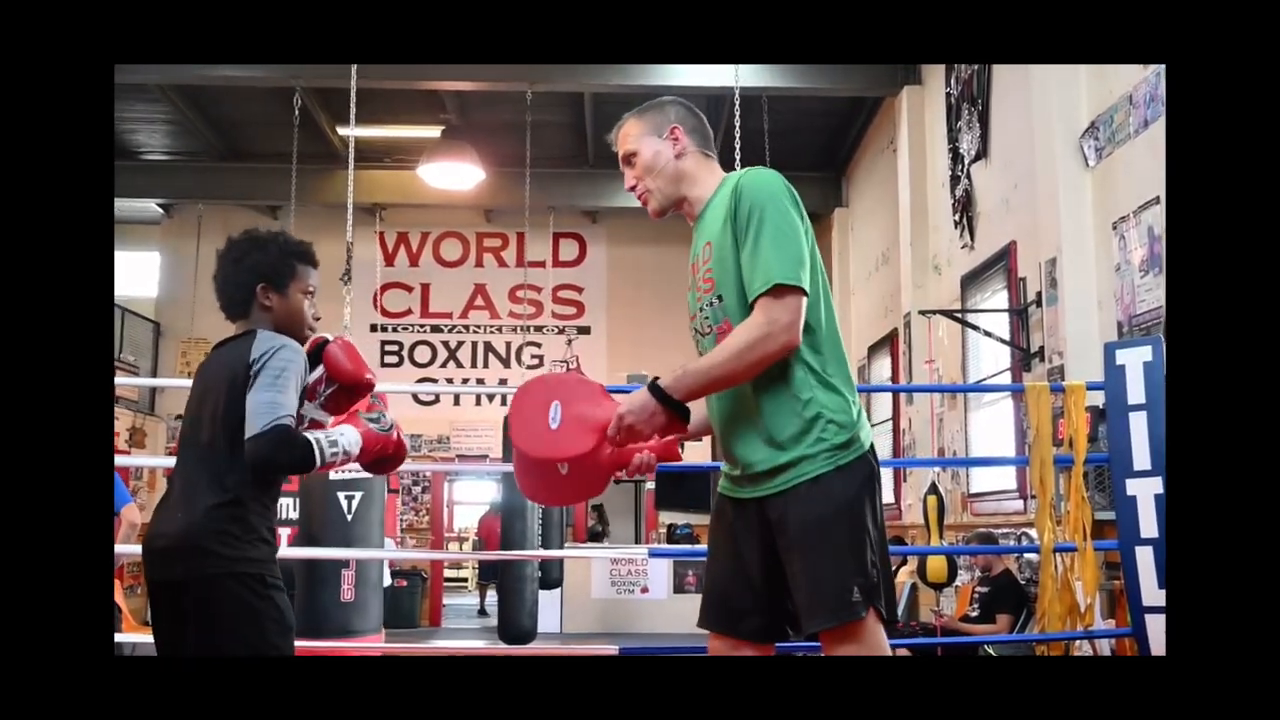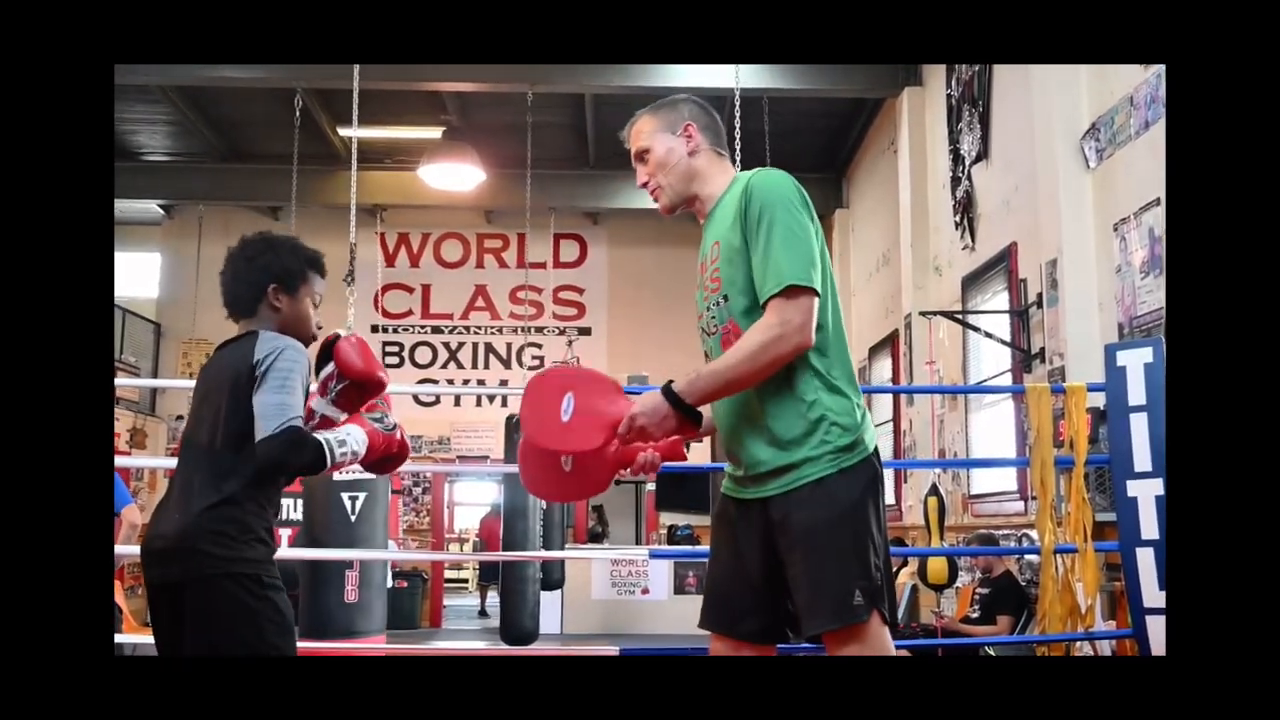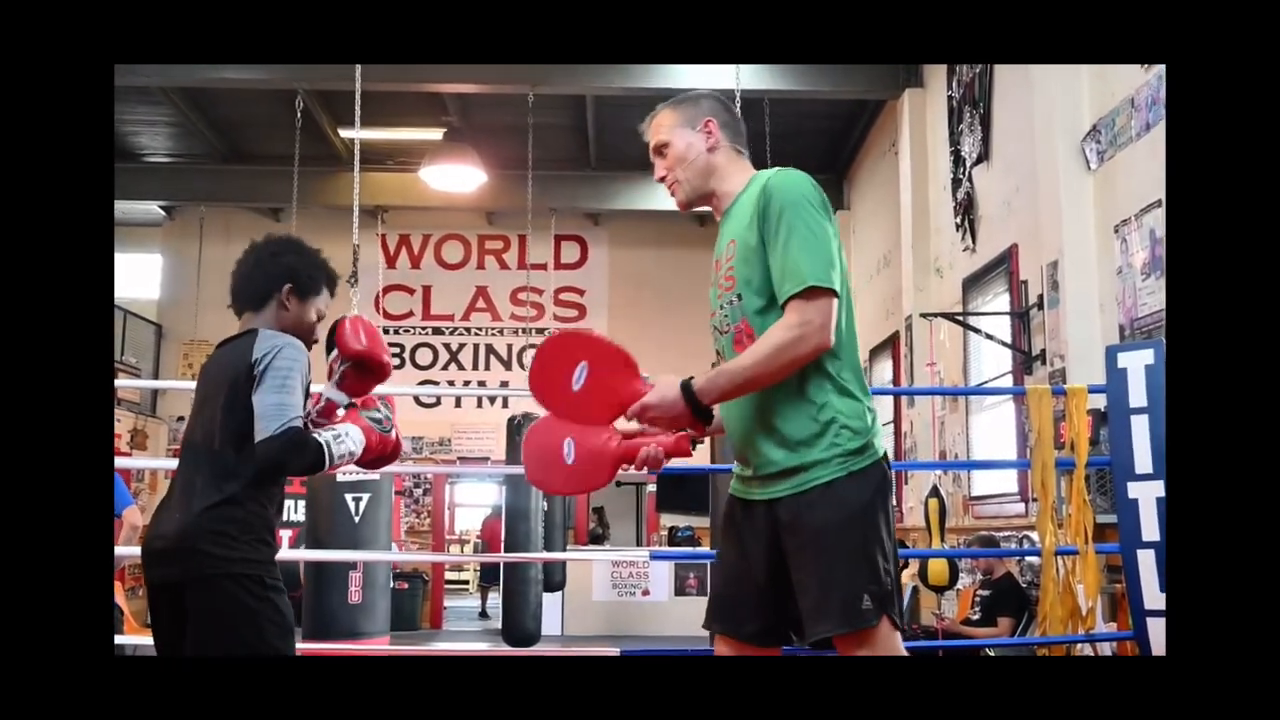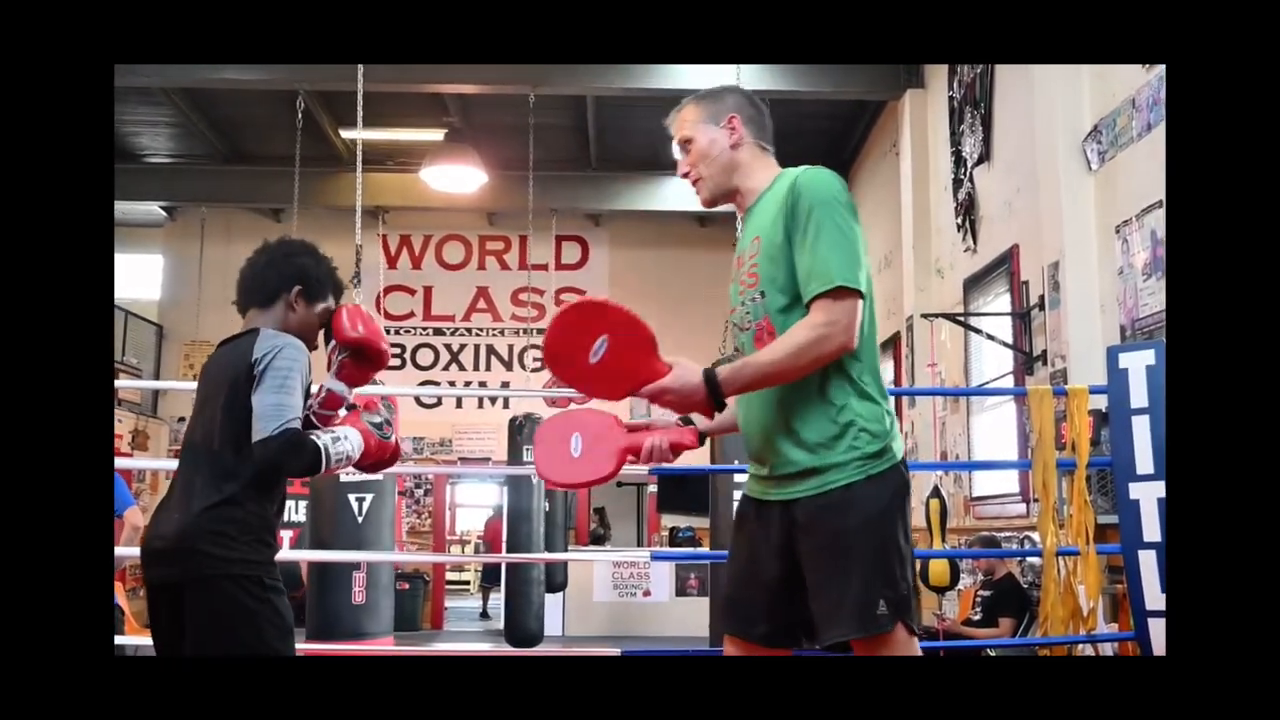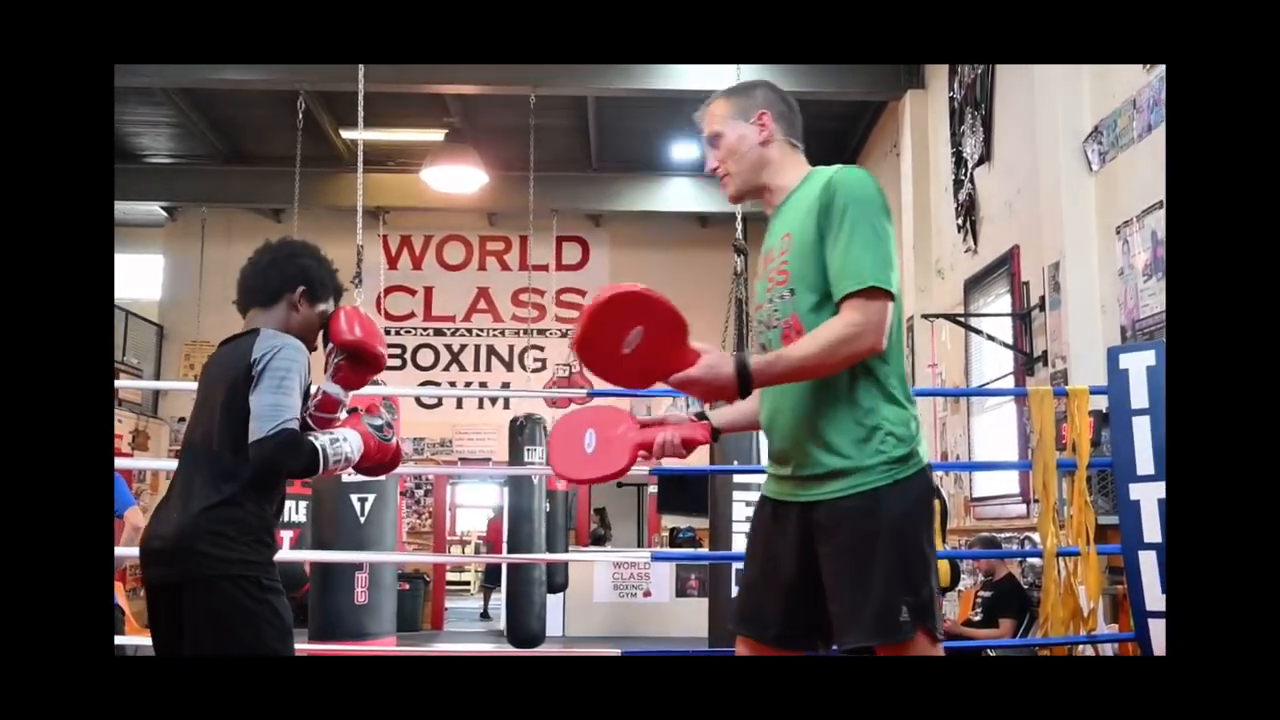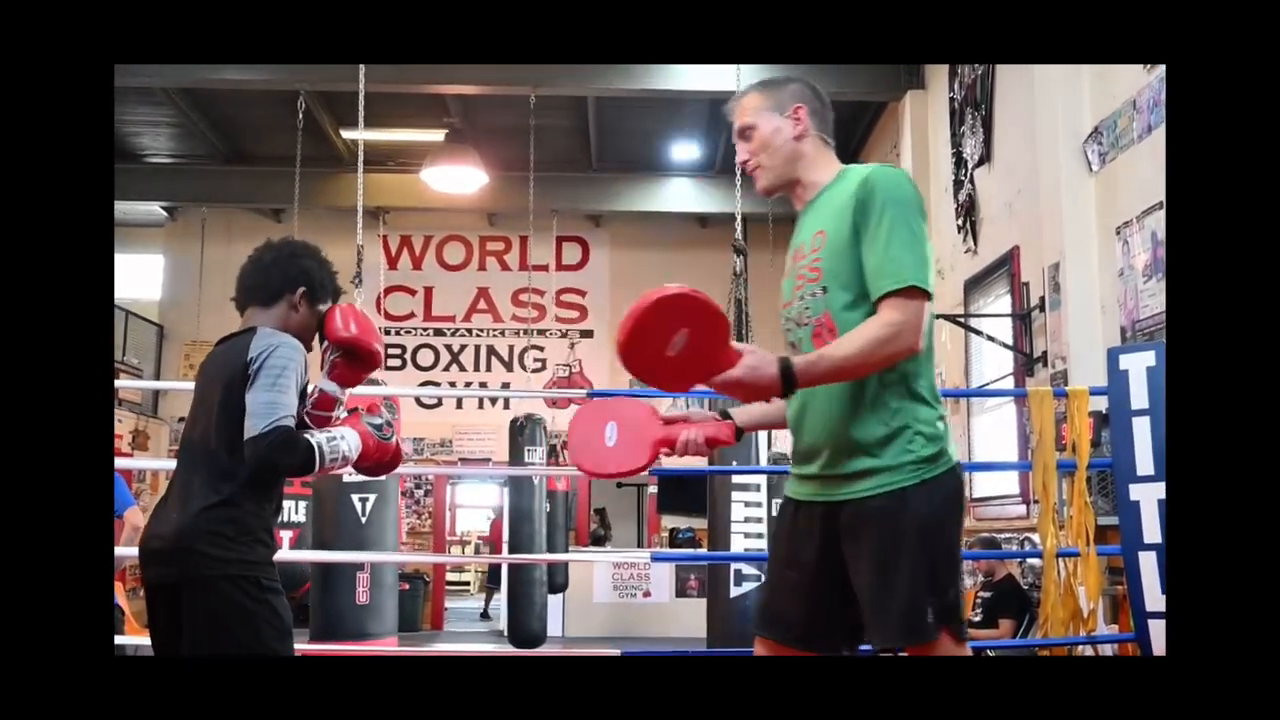
dt=0.1s
person 1, frame 1
left shoulder: (755, 190)
right shoulder: (706, 235)
left elbow: (780, 327)
left wrist: (662, 397)
right wrist: (667, 430)
left hip: (818, 464)
right hip: (746, 480)
left knee: (852, 638)
right knee: (732, 643)
person 1, frame 2
left shoulder: (764, 190)
right shoulder: (715, 234)
left elbow: (792, 328)
left wrist: (674, 399)
right wrist: (674, 430)
left hip: (822, 465)
right hip: (749, 481)
left knee: (855, 638)
right knee: (733, 644)
person 1, frame 3
left shoulder: (783, 191)
right shoulder: (730, 232)
left elbow: (812, 329)
left wrist: (692, 396)
right wrist: (683, 429)
left hip: (829, 471)
right hip: (757, 484)
left knee: (867, 642)
right knee: (738, 644)
person 1, frame 4
left shoulder: (808, 189)
right shoulder: (753, 229)
left elbow: (835, 328)
left wrist: (713, 384)
right wrist: (692, 425)
left hip: (847, 474)
right hip: (772, 485)
left knee: (882, 642)
right knee: (746, 645)
person 1, frame 5
left shoulder: (842, 188)
right shoulder: (777, 232)
left elbow: (867, 329)
left wrist: (741, 375)
right wrist: (707, 421)
left hip: (869, 478)
right hip: (790, 488)
left knee: (906, 647)
right knee: (760, 646)
person 1, frame 6
left shoulder: (875, 186)
right shoulder: (806, 228)
left elbow: (903, 328)
left wrist: (783, 374)
right wrist: (729, 420)
left hip: (898, 478)
right hip: (814, 489)
left knee: (932, 646)
right knee: (779, 646)
person 2, frame 1
left shoulder: (216, 361)
right shoulder: (278, 349)
right elbow: (273, 450)
left wrist: (319, 407)
right wrist: (354, 434)
left hip: (171, 545)
right hip: (228, 553)
person 2, frame 2
left shoulder: (220, 362)
right shoulder: (281, 351)
right elbow: (283, 451)
left wrist: (333, 406)
right wrist: (361, 435)
left hip: (170, 545)
right hip: (226, 554)
person 2, frame 3
left shoulder: (222, 359)
right shoulder: (281, 348)
right elbow: (282, 451)
left wrist: (344, 390)
right wrist: (359, 433)
left hip: (170, 546)
right hip: (227, 553)
person 2, frame 4
left shoulder: (224, 357)
right shoulder: (283, 348)
right elbow: (280, 452)
left wrist: (342, 382)
right wrist: (358, 437)
left hip: (170, 545)
right hip: (226, 554)
person 2, frame 5
left shoulder: (225, 357)
right shoulder: (281, 348)
right elbow: (277, 452)
left wrist: (340, 384)
right wrist: (356, 440)
left hip: (168, 546)
right hip: (225, 553)
person 2, frame 6
left shoulder: (222, 355)
right shoulder: (279, 347)
right elbow: (272, 450)
left wrist: (336, 382)
right wrist: (355, 438)
left hip: (167, 545)
right hip: (225, 554)
